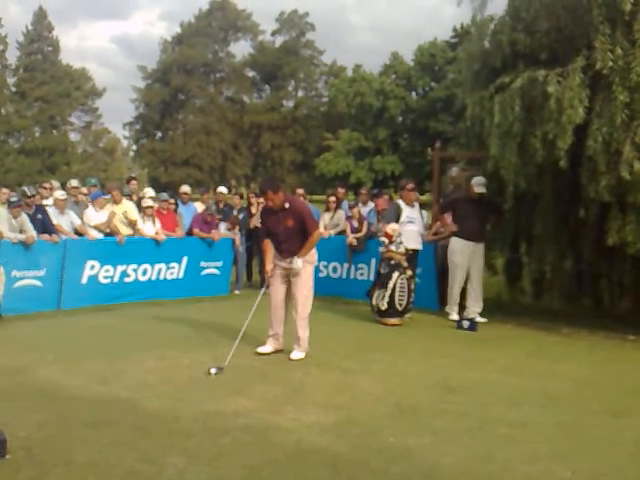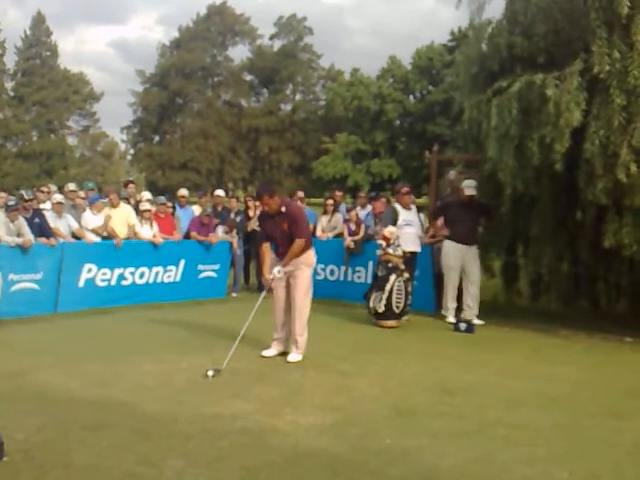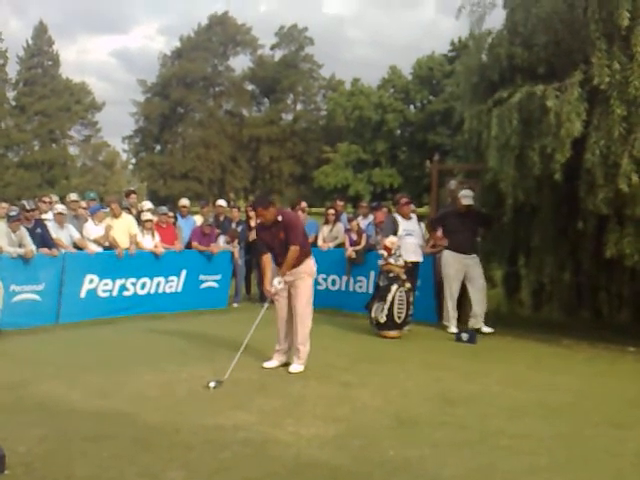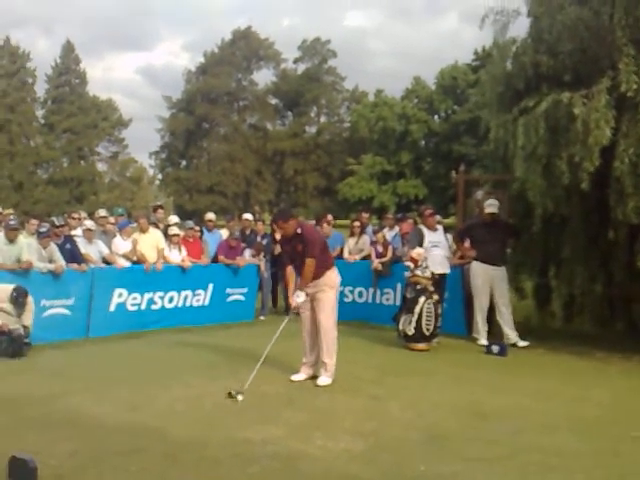
dt=0.2s
person 1, frame 1
left shoulder: (299, 207)
right shoulder: (266, 213)
left elbow: (315, 235)
right elbow: (267, 239)
left wrist: (299, 258)
right wrist: (268, 263)
left hip: (303, 257)
right hip: (280, 257)
left knee: (301, 301)
right knee: (276, 299)
left ankle: (301, 346)
right ankle: (274, 341)
person 1, frame 2
left shoulder: (294, 211)
right shoulder: (264, 217)
left elbow: (300, 242)
right elbow: (265, 244)
left wrist: (282, 266)
right wrist: (266, 270)
left hip: (302, 259)
right hip: (280, 260)
left knee: (299, 303)
right knee: (280, 303)
left ankle: (298, 348)
right ankle: (280, 343)
person 1, frame 3
left shoulder: (291, 220)
right shoulder: (261, 229)
left elbow: (294, 250)
right elbow: (265, 255)
left wrist: (280, 277)
right wrist: (267, 282)
left hip: (302, 268)
right hip: (281, 269)
left knee: (301, 313)
right knee: (282, 314)
left ankle: (299, 358)
right ankle: (281, 354)
person 1, frame 4
left shoulder: (309, 233)
right shoulder: (285, 241)
left elbow: (310, 264)
right elbow: (289, 268)
left wrist: (300, 291)
right wrist: (291, 294)
left hip: (325, 280)
right hip: (305, 283)
left knee: (326, 325)
right knee: (308, 327)
left ankle: (327, 371)
right ankle: (309, 367)
person 2, frame 1
left shoulder: (487, 203)
right shoulder: (457, 200)
left elbow: (499, 214)
right elbow: (439, 210)
left wrist: (486, 225)
right wrist: (448, 225)
left hip: (478, 244)
right hip: (459, 242)
left knee: (476, 279)
right knee: (457, 277)
left ankle: (473, 312)
right ankle: (452, 310)
person 2, frame 2
left shoulder: (479, 206)
right shoulder: (449, 204)
left elbow: (489, 215)
right elbow: (433, 215)
left wrist: (478, 227)
left hip: (471, 247)
right hip: (452, 245)
left knee: (474, 279)
right knee: (451, 280)
left ankle: (470, 314)
right ankle: (450, 313)
person 2, frame 3
left shoulder: (477, 215)
right shoulder: (446, 214)
left elbow: (488, 224)
right elbow: (431, 226)
left wrist: (477, 237)
right wrist: (440, 240)
left hip: (471, 256)
right hip: (451, 255)
left knee: (479, 287)
right knee: (451, 290)
left ankle: (477, 322)
right ankle: (451, 323)
person 2, frame 4
left shoulder: (504, 226)
right shoulder: (474, 225)
left elbow: (516, 235)
right elbow: (458, 237)
left wrist: (506, 248)
left hip: (499, 267)
right hip: (480, 267)
left knee: (504, 302)
right knee: (480, 303)
left ankle: (512, 337)
right ankle: (481, 336)
